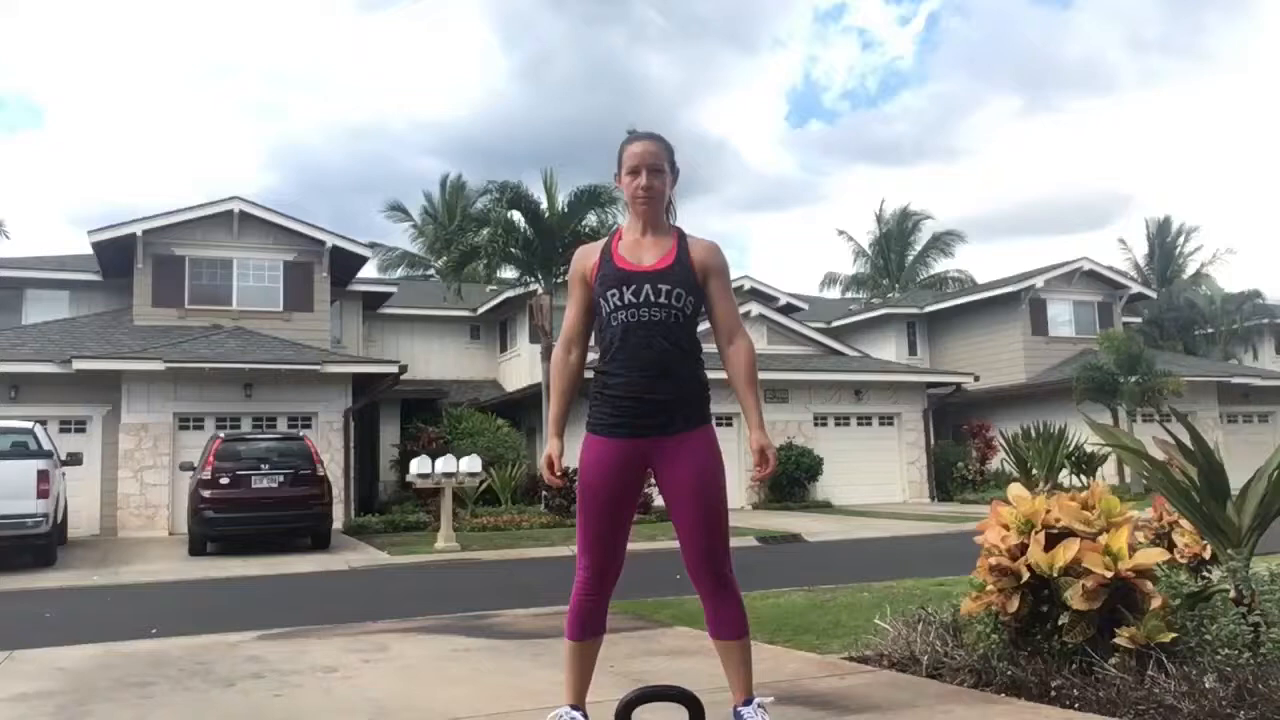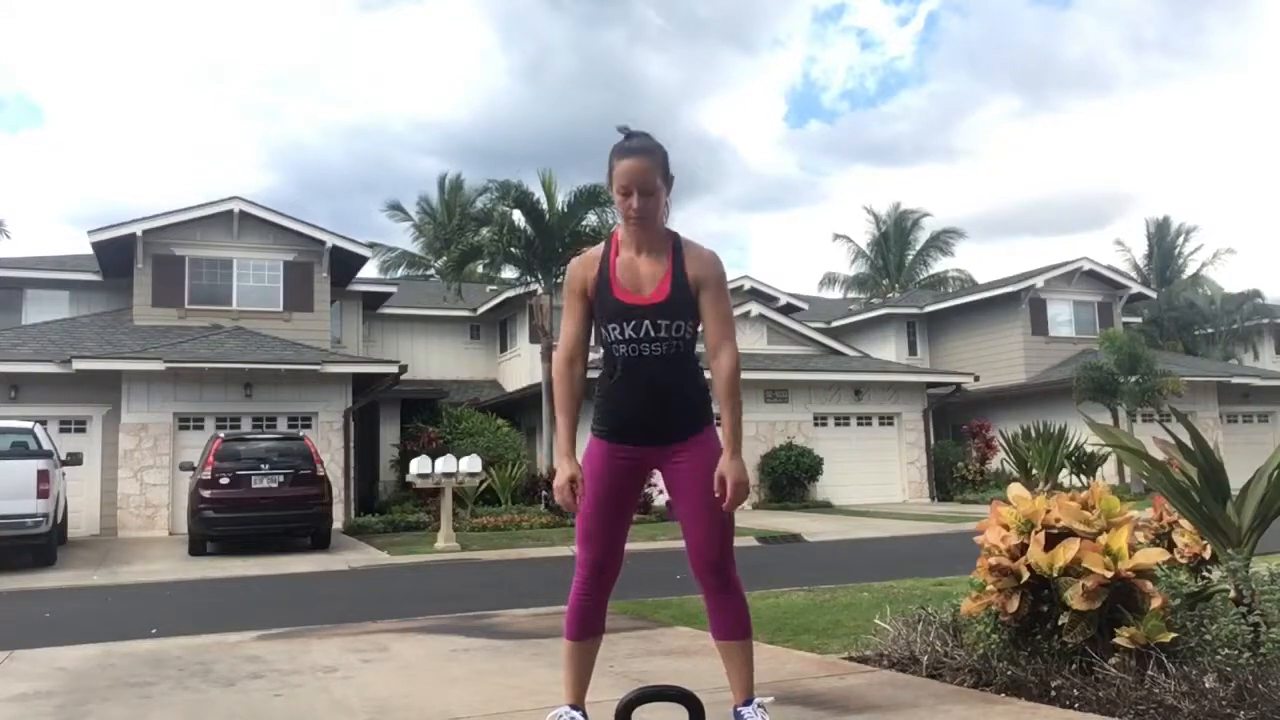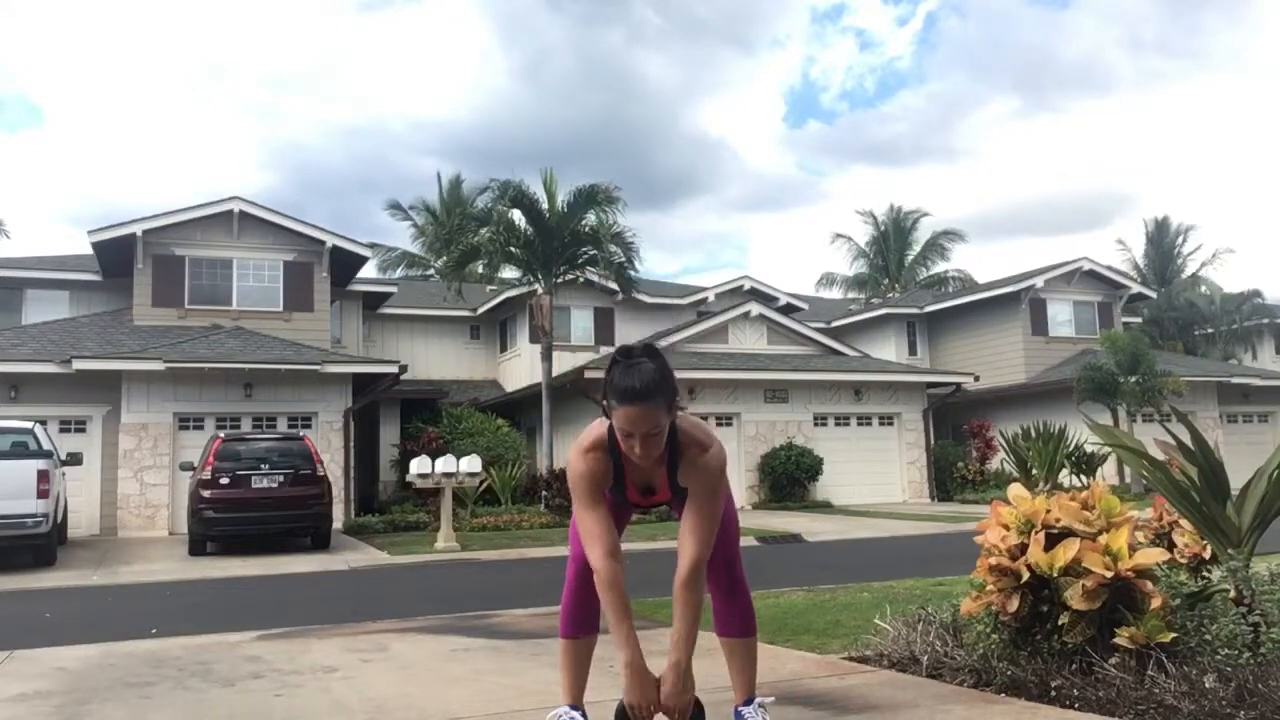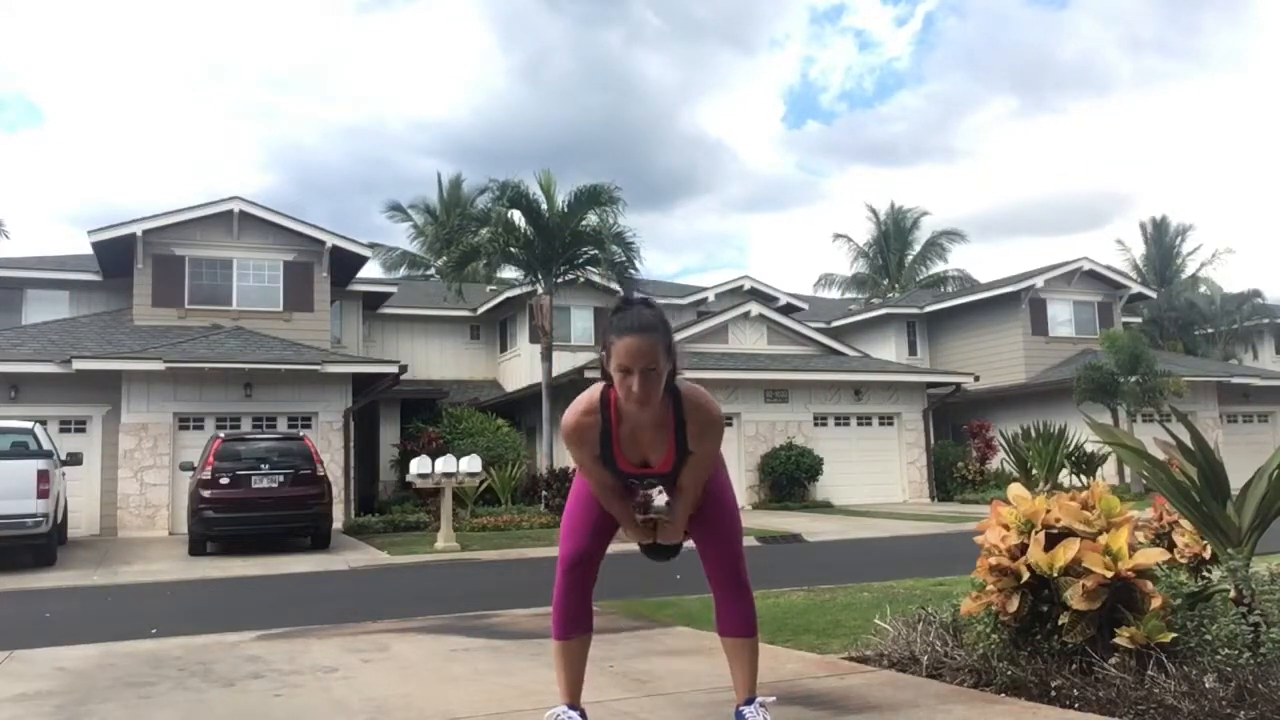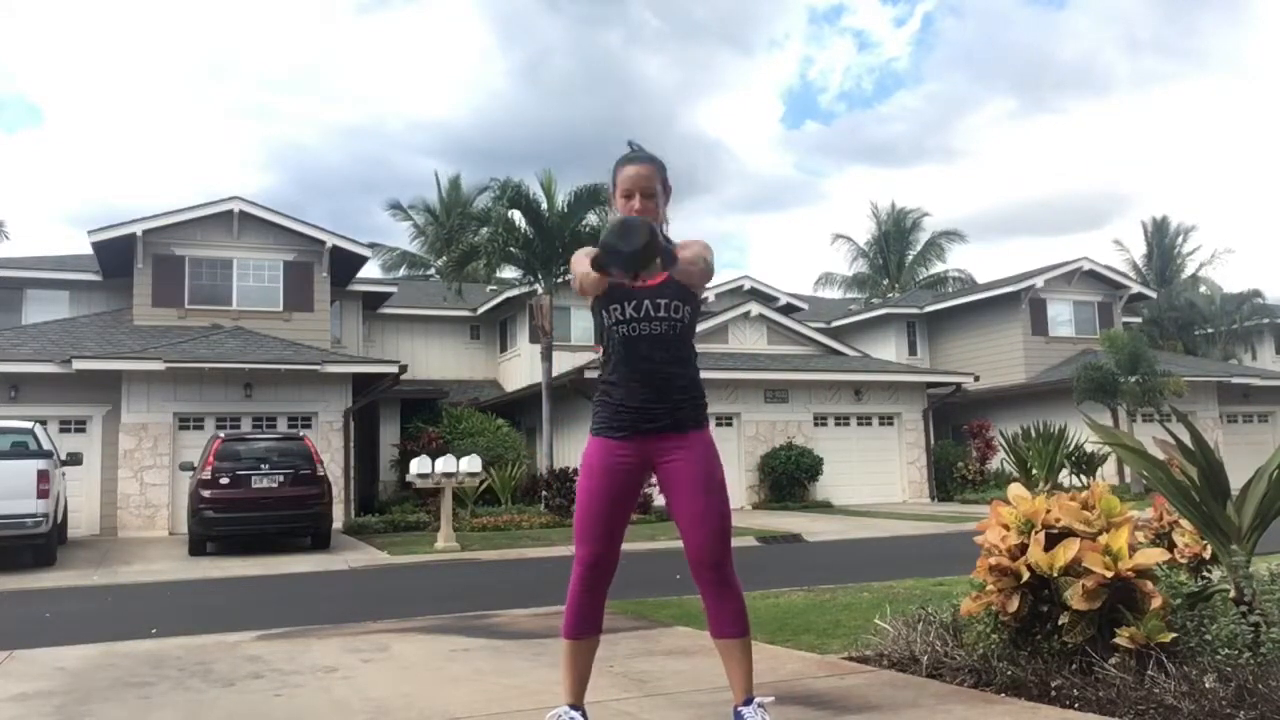
dt=1s
person 1, frame 1
left shoulder: (702, 254)
right shoulder: (590, 259)
left elbow: (733, 340)
right elbow: (569, 350)
left wrist: (756, 426)
right wrist: (554, 434)
left hip: (685, 431)
right hip: (610, 432)
left knee: (713, 572)
right knee: (593, 576)
person 1, frame 2
left shoulder: (700, 265)
right shoulder: (586, 268)
left elbow: (724, 359)
right elbow: (568, 363)
left wrist: (731, 452)
right wrist: (565, 457)
left hip: (690, 438)
right hip: (614, 440)
left knee: (716, 569)
right knee: (593, 572)
person 1, frame 3
left shoulder: (704, 453)
right shoulder: (587, 456)
left elbow: (690, 569)
right elbow: (605, 565)
left wrist: (679, 667)
right wrist: (633, 667)
left hip: (688, 481)
right hip: (613, 484)
left knee: (725, 569)
right knee: (582, 570)
person 1, frame 4
left shoulder: (702, 413)
right shoulder: (581, 420)
left elbow: (688, 485)
right elbow: (606, 485)
left wrist: (671, 528)
right wrist: (636, 525)
left hip: (688, 472)
right hip: (612, 475)
left knee: (729, 570)
right knee: (572, 566)
person 1, frame 5
left shoulder: (691, 254)
right shoulder: (593, 260)
left elbow: (694, 267)
right elbow: (584, 279)
left wrist: (660, 256)
left hip: (683, 433)
right hip: (614, 433)
left knee: (713, 566)
right knee: (590, 567)
